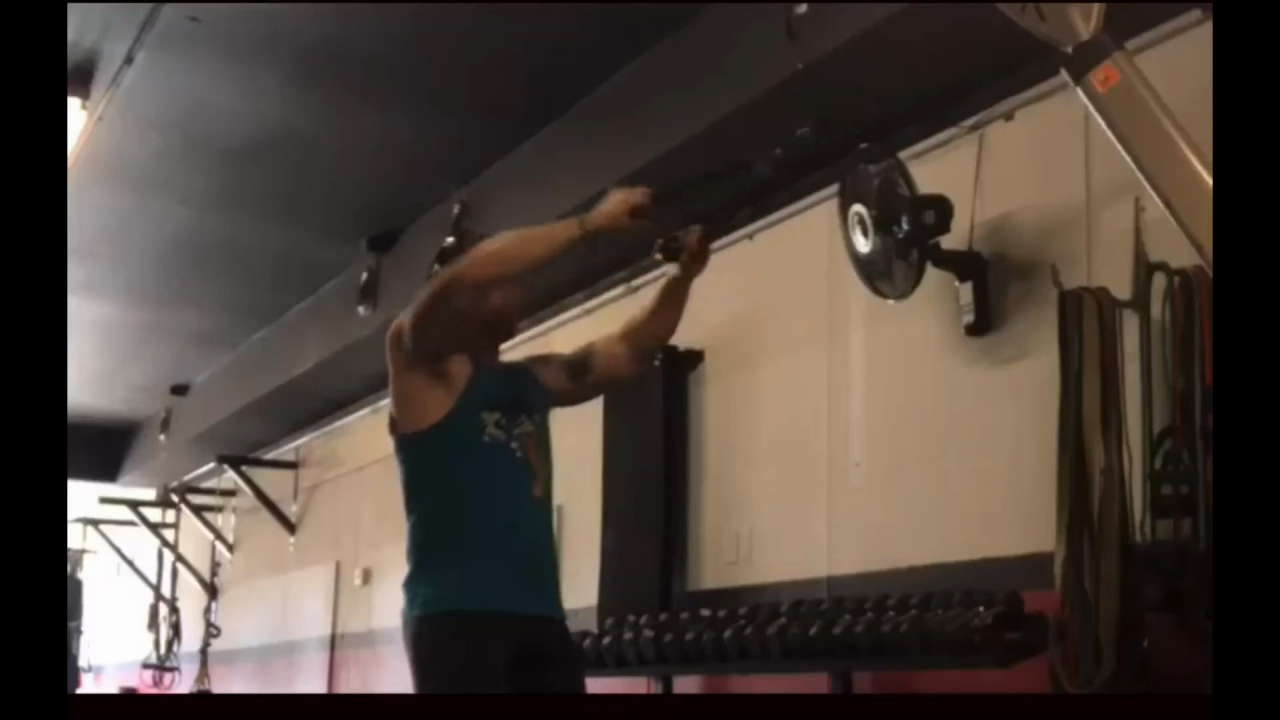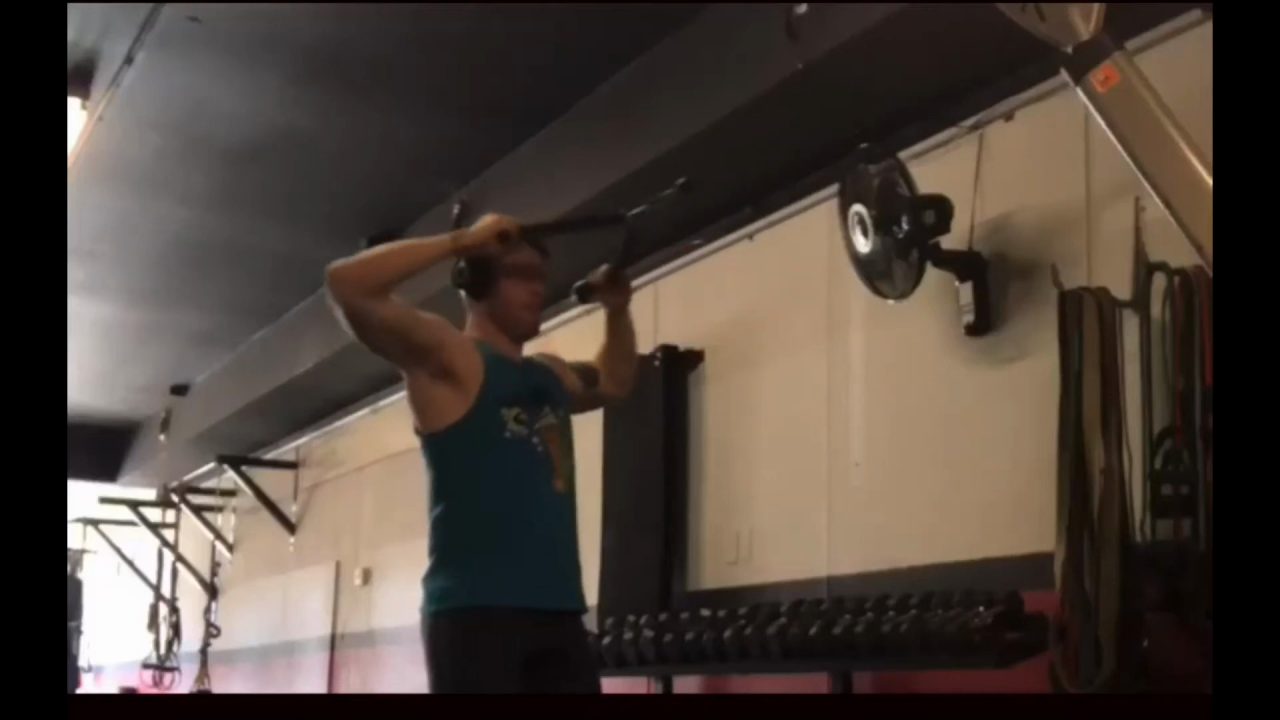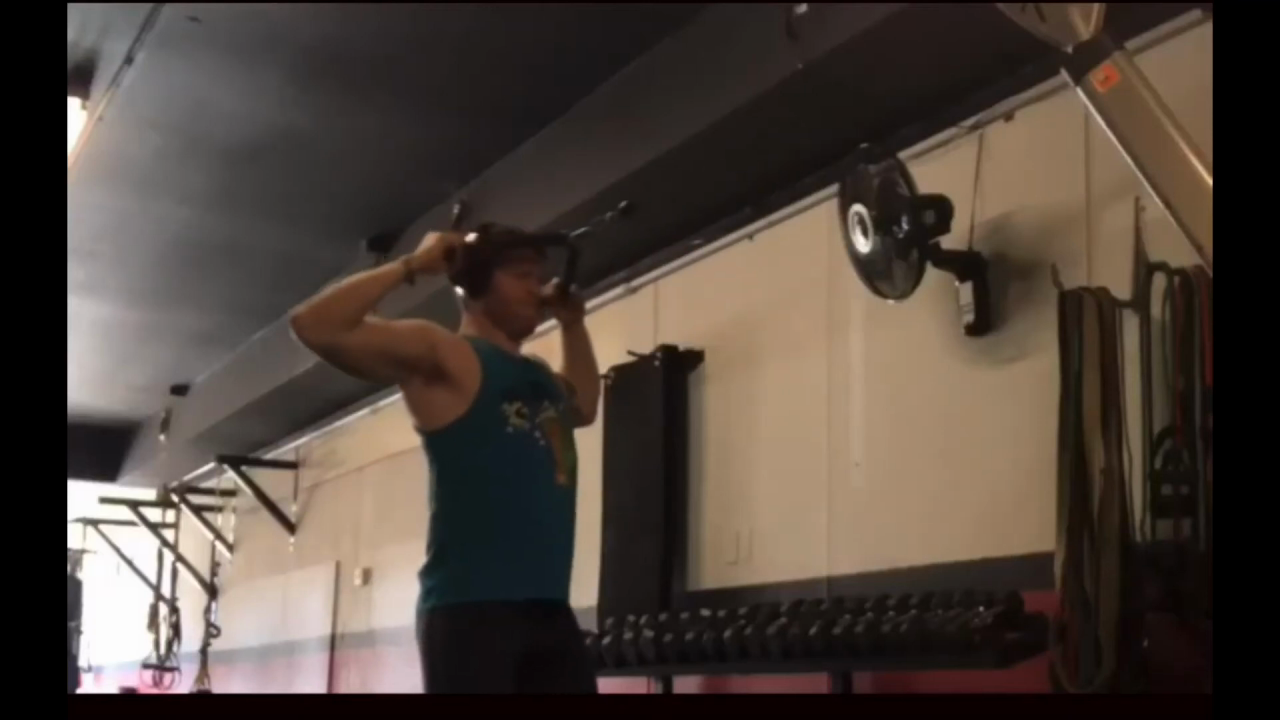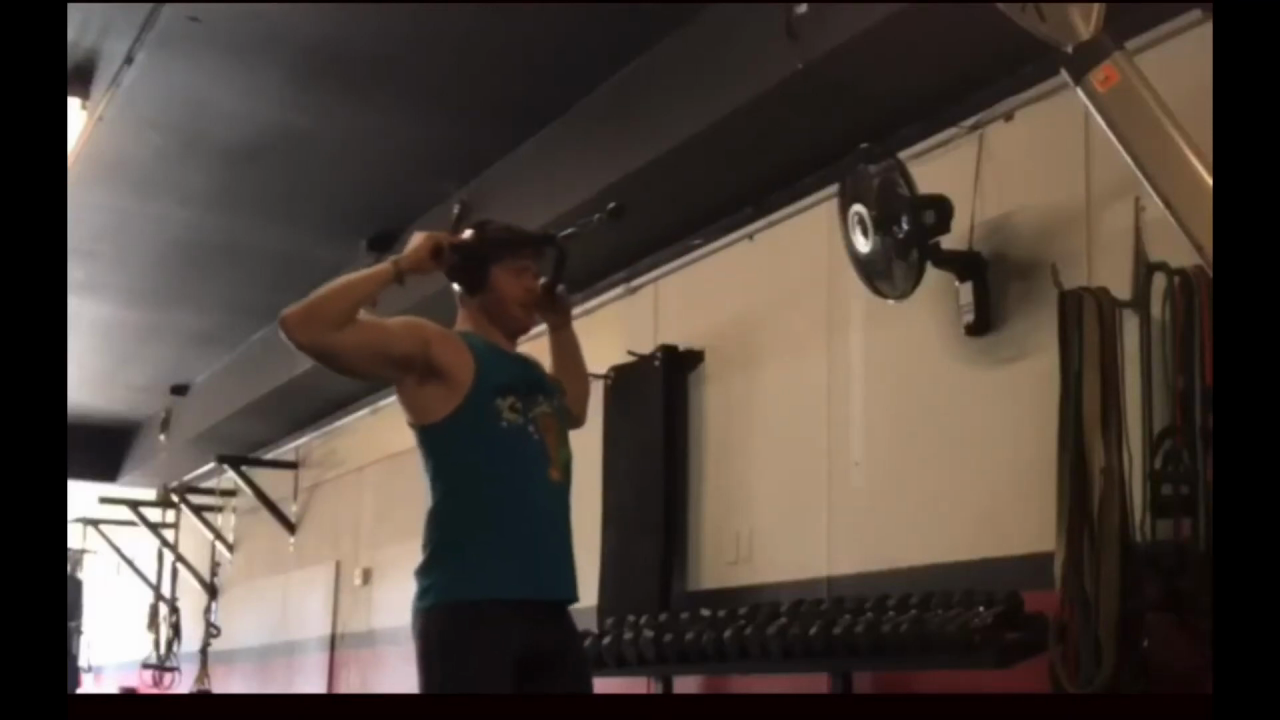
dt=0.4s
person 1, frame 1
left shoulder: (533, 381)
right shoulder: (425, 360)
left elbow: (631, 350)
right elbow: (464, 279)
left wrist: (684, 275)
right wrist: (591, 222)
left hip: (537, 612)
right hip: (455, 613)
person 1, frame 2
left shoulder: (548, 374)
right shoulder: (443, 355)
left elbow: (616, 381)
right elbow: (347, 282)
left wrist: (616, 308)
right wrist: (464, 240)
left hip: (556, 609)
right hip: (474, 609)
person 1, frame 3
left shoulder: (537, 376)
right shoulder: (440, 354)
left elbow: (584, 405)
right elbow: (315, 325)
left wrist: (572, 322)
right wrist: (414, 264)
left hip: (548, 608)
right hip: (471, 606)
person 1, frame 4
left shoulder: (530, 374)
right shoulder: (435, 350)
left elbow: (574, 408)
right elbow: (305, 326)
left wrist: (560, 324)
right wrist: (402, 265)
left hip: (546, 607)
right hip: (468, 605)
